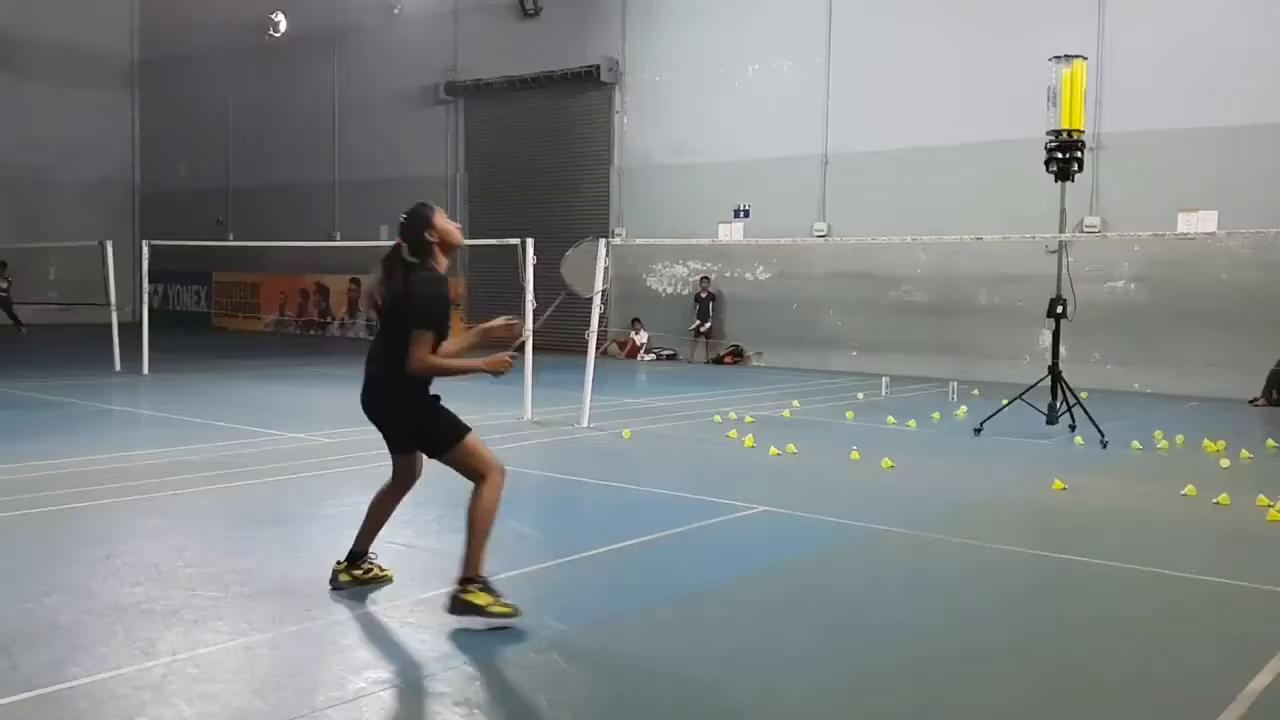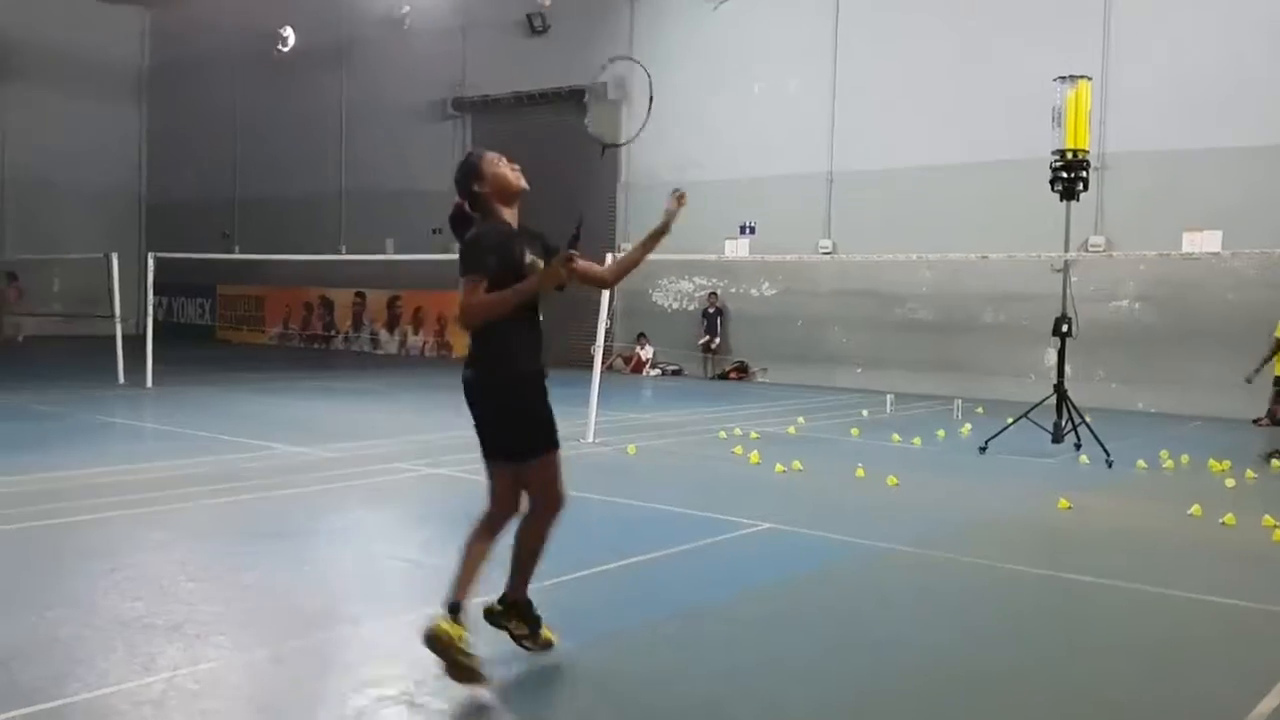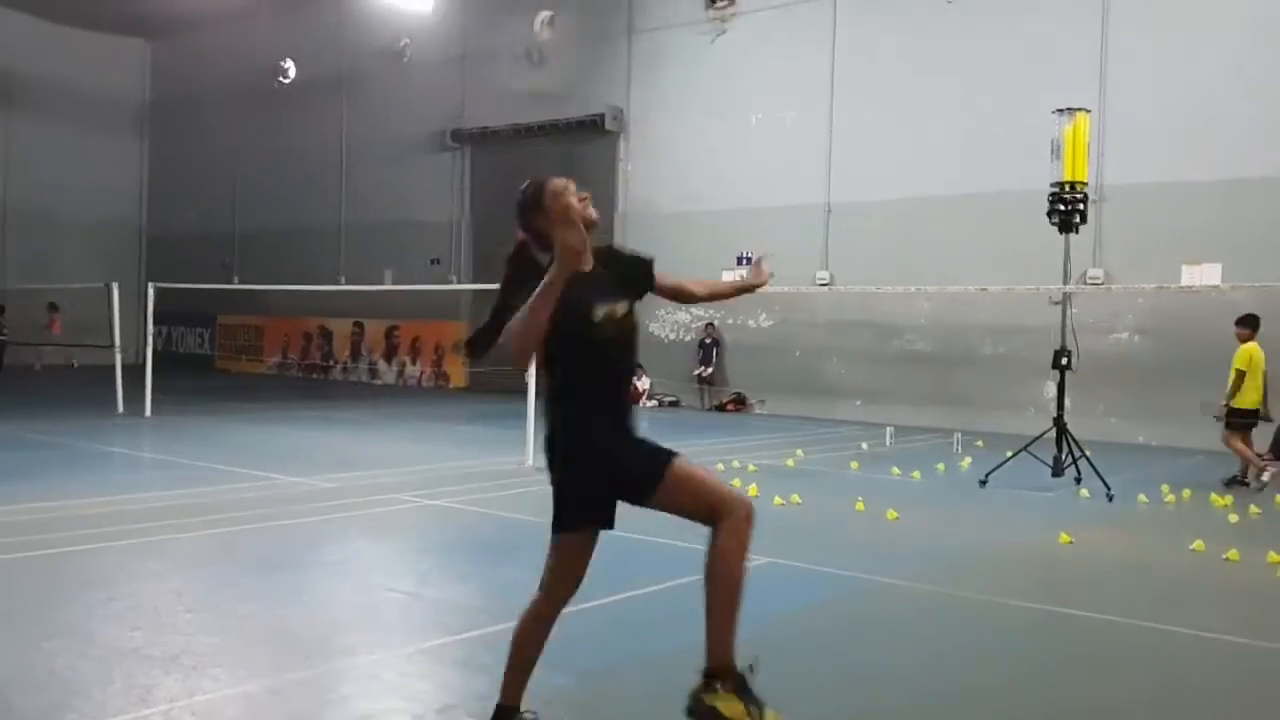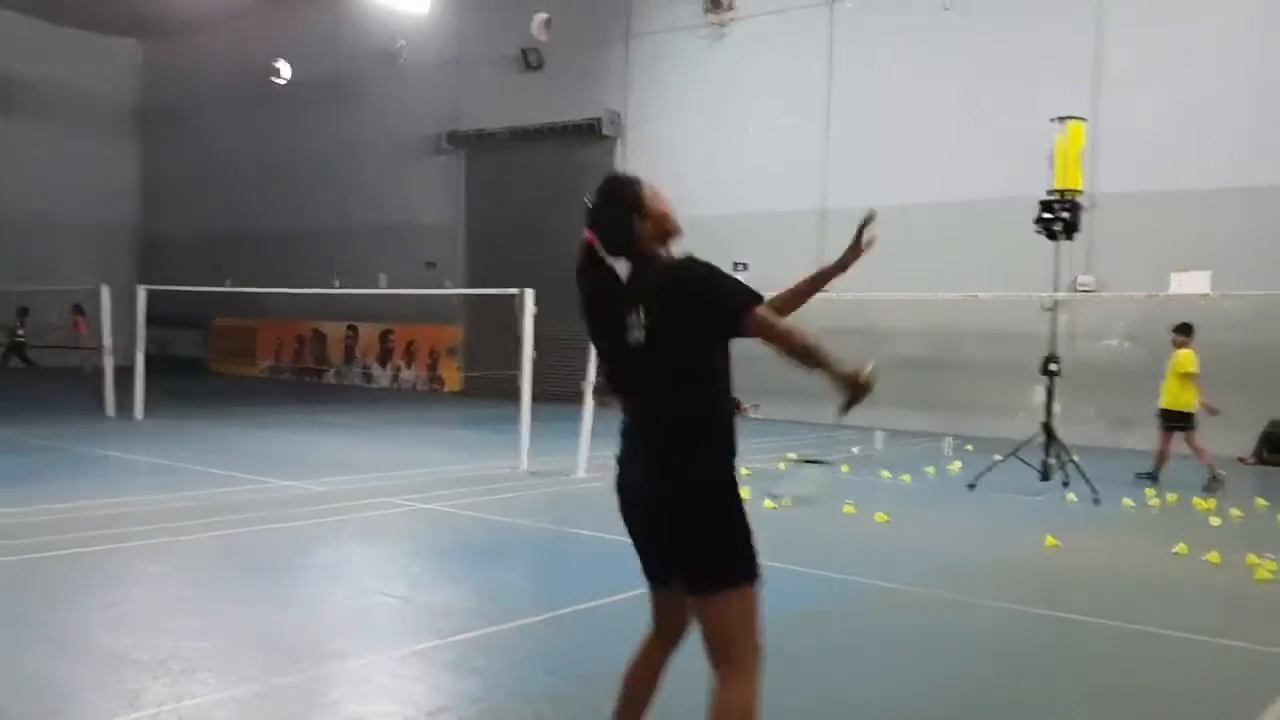
dt=0.4s
person 1, frame 1
left shoulder: (414, 281)
right shoulder: (432, 287)
right elbow: (420, 363)
left wrist: (487, 329)
right wrist: (483, 365)
left hip: (381, 396)
right hip: (405, 400)
left knee: (405, 476)
right knee: (490, 472)
left ankle: (354, 563)
right ankle: (471, 586)
person 1, frame 2
left shoulder: (528, 239)
right shoulder: (483, 236)
left elbow: (608, 278)
right elbow: (470, 315)
left wrist: (661, 230)
right wrist: (535, 284)
left hip: (515, 381)
right hip: (503, 381)
left knee: (503, 506)
right knee: (547, 499)
left ankle: (453, 618)
right ankle: (512, 602)
person 1, frame 3
left shoulder: (614, 267)
right shoulder: (555, 283)
left elbow: (692, 292)
right elbow: (519, 350)
left wrist: (748, 283)
right wrist: (558, 271)
left hip: (584, 441)
right hip: (594, 441)
left knee: (557, 589)
right knee: (733, 512)
person 1, frame 4
left shoulder: (629, 296)
right shoulder: (685, 280)
left elbow: (758, 315)
right elbow: (779, 333)
left wrist: (824, 276)
right wrist: (843, 375)
left hip: (641, 484)
right hip: (698, 484)
left knee: (666, 630)
right knee: (738, 666)
